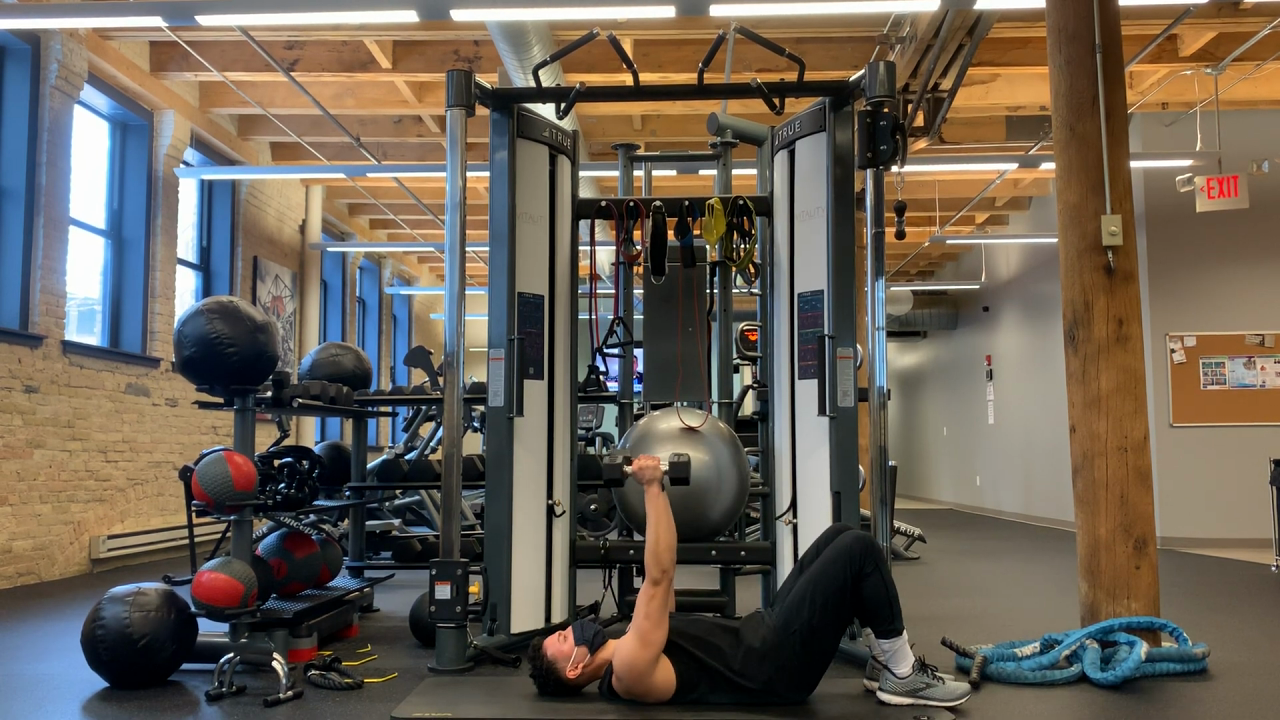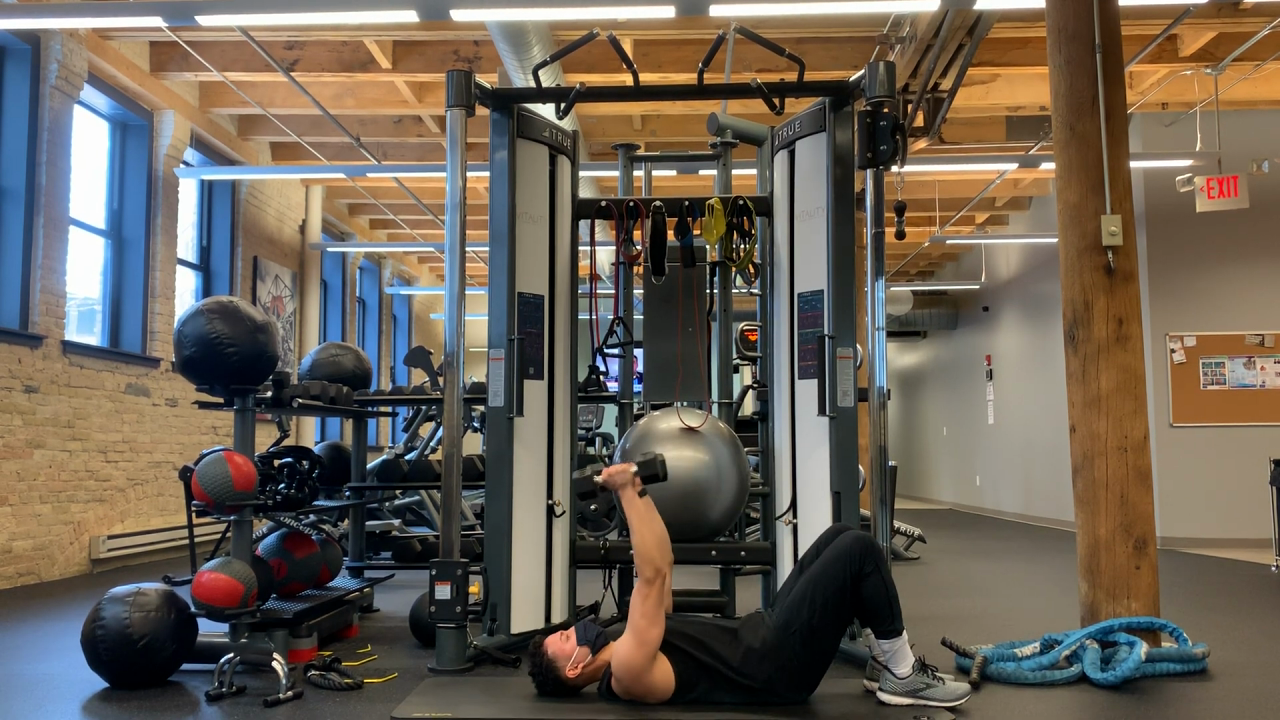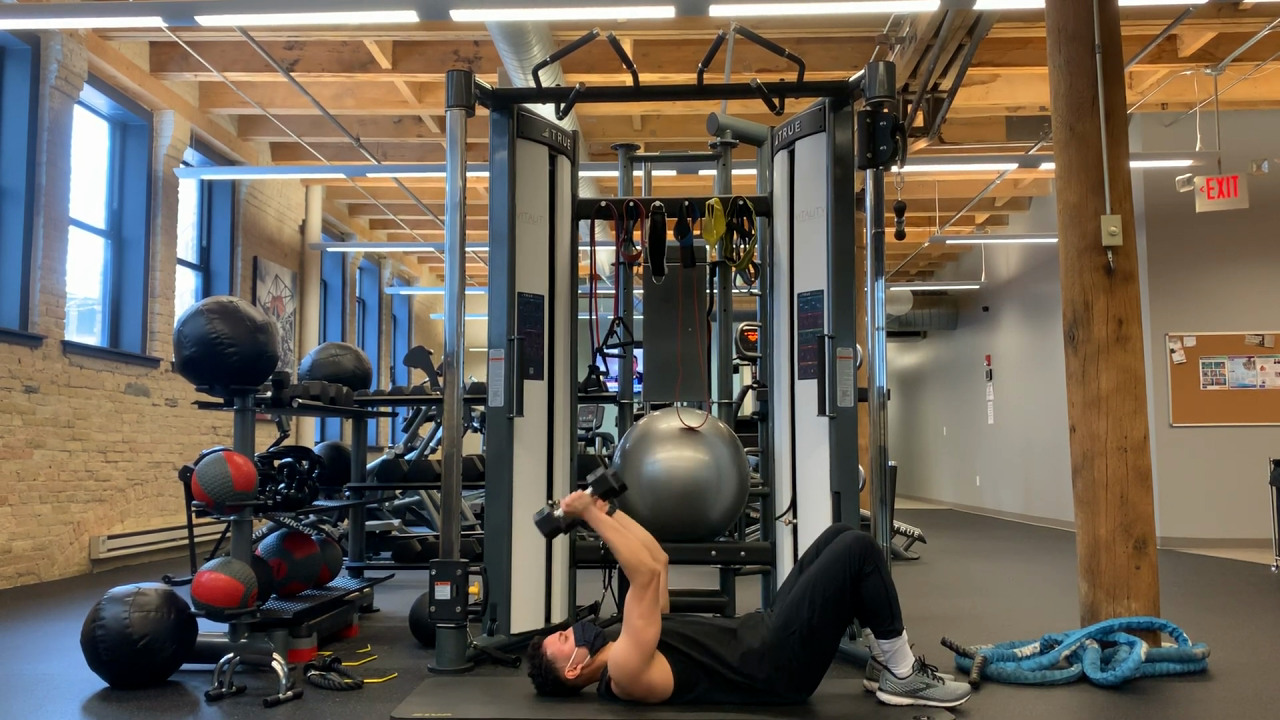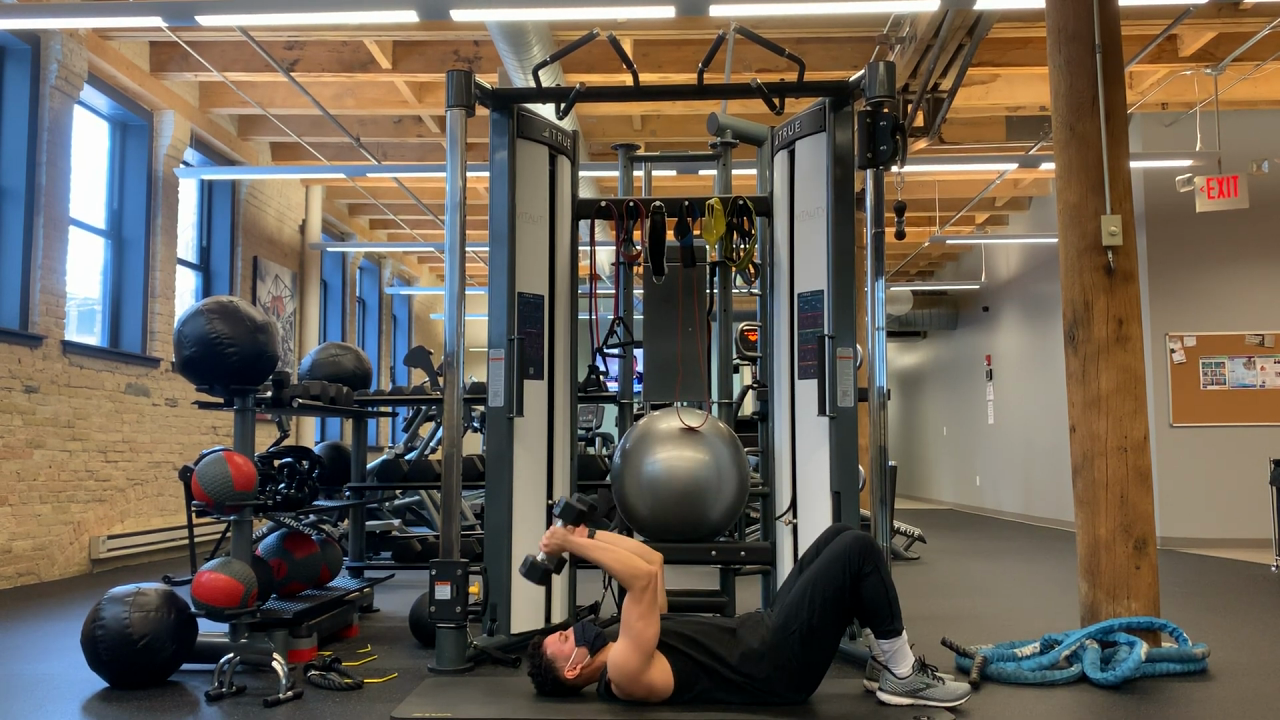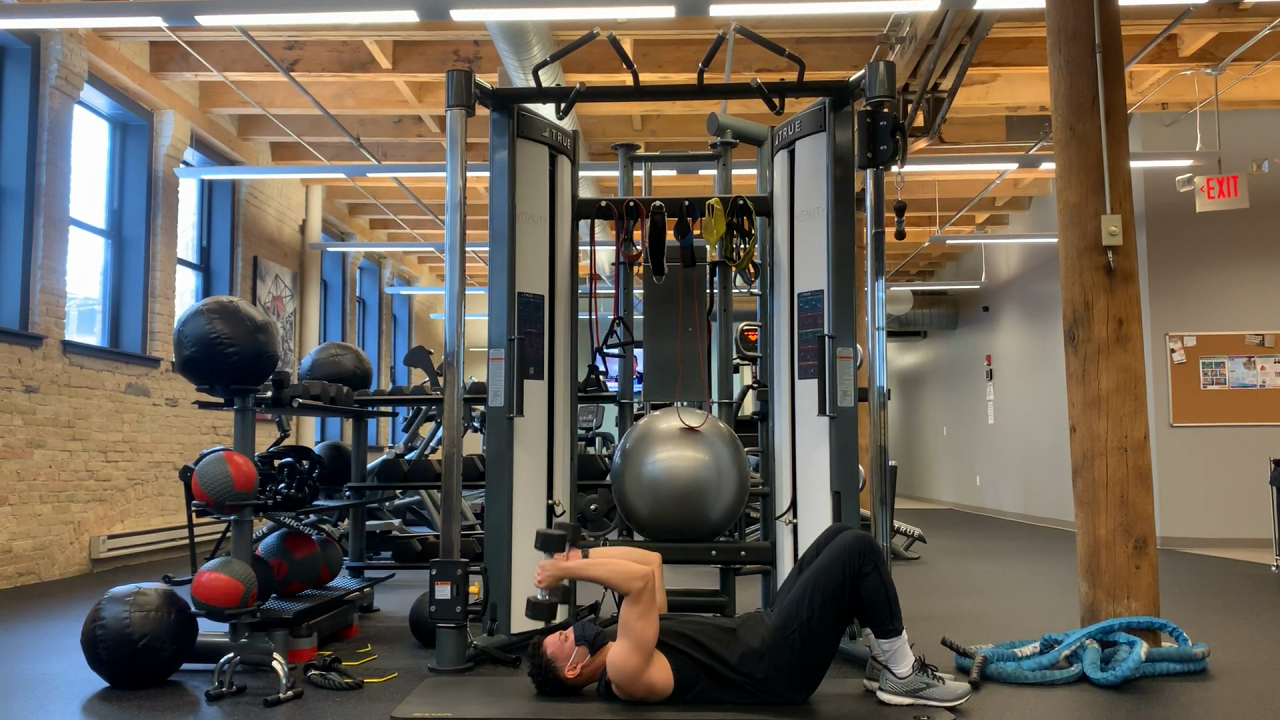
dt=0.3s
person 1, frame 1
left shoulder: (631, 647)
right shoulder: (629, 671)
left elbow: (661, 572)
right elbow: (657, 578)
left wrist: (658, 488)
right wrist: (651, 489)
left hip: (765, 635)
right hip: (780, 666)
left knee: (841, 537)
right knee: (858, 550)
left ankle: (885, 661)
right ankle: (901, 673)
person 1, frame 2
left shoulder: (629, 652)
right shoulder: (627, 672)
left elbow: (662, 564)
right elbow: (651, 575)
left wrist: (636, 490)
right wrist: (625, 493)
left hip: (767, 637)
right hip: (780, 665)
left knee: (841, 538)
right knee: (858, 550)
left ankle: (887, 661)
right ankle: (902, 674)
person 1, frame 3
left shoulder: (628, 651)
right shoulder: (624, 672)
left elbow: (656, 561)
right elbow: (647, 577)
left wrist: (604, 510)
right wrist: (589, 514)
left hip: (765, 636)
right hip: (779, 666)
left knee: (841, 536)
right knee: (857, 550)
left ankle: (886, 660)
right ankle: (901, 674)
person 1, frame 4
left shoulder: (627, 650)
right shoulder: (624, 674)
left elbow: (652, 562)
right elbow: (643, 579)
left wrist: (585, 536)
right wrist: (575, 545)
left hip: (767, 637)
right hip: (779, 666)
left knee: (841, 538)
right knee: (857, 550)
left ankle: (886, 663)
right ankle: (902, 676)
person 1, frame 5
left shoulder: (626, 649)
right shoulder: (623, 674)
left elbow: (650, 563)
right elbow: (640, 581)
left wrist: (579, 558)
right wrist: (570, 568)
left hip: (765, 633)
right hip: (780, 666)
left knee: (841, 537)
right knee: (857, 550)
left ankle: (885, 661)
right ankle: (901, 675)
